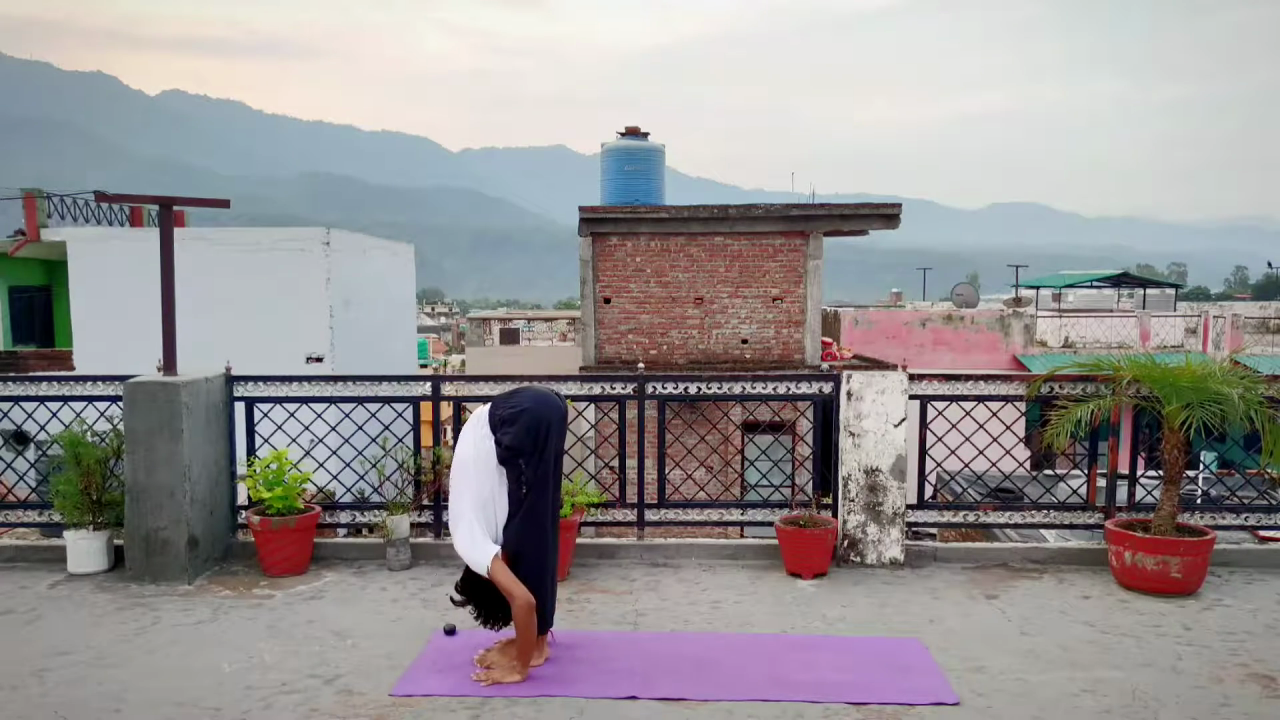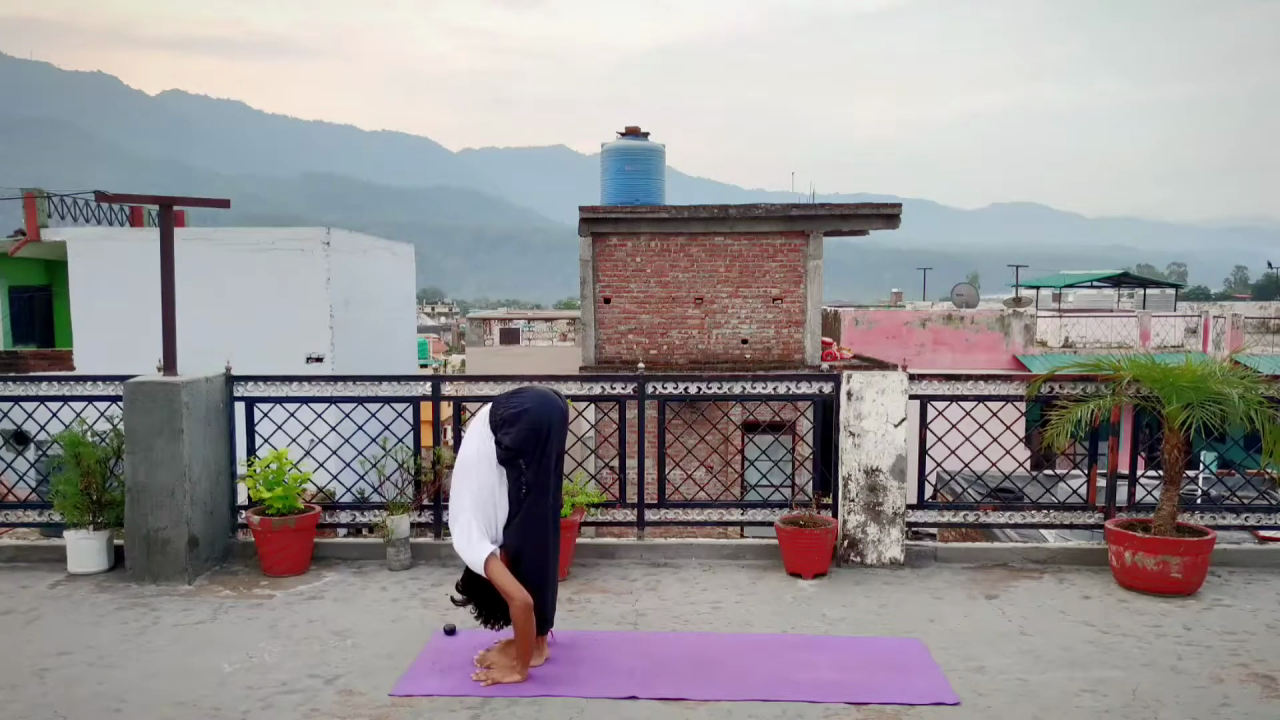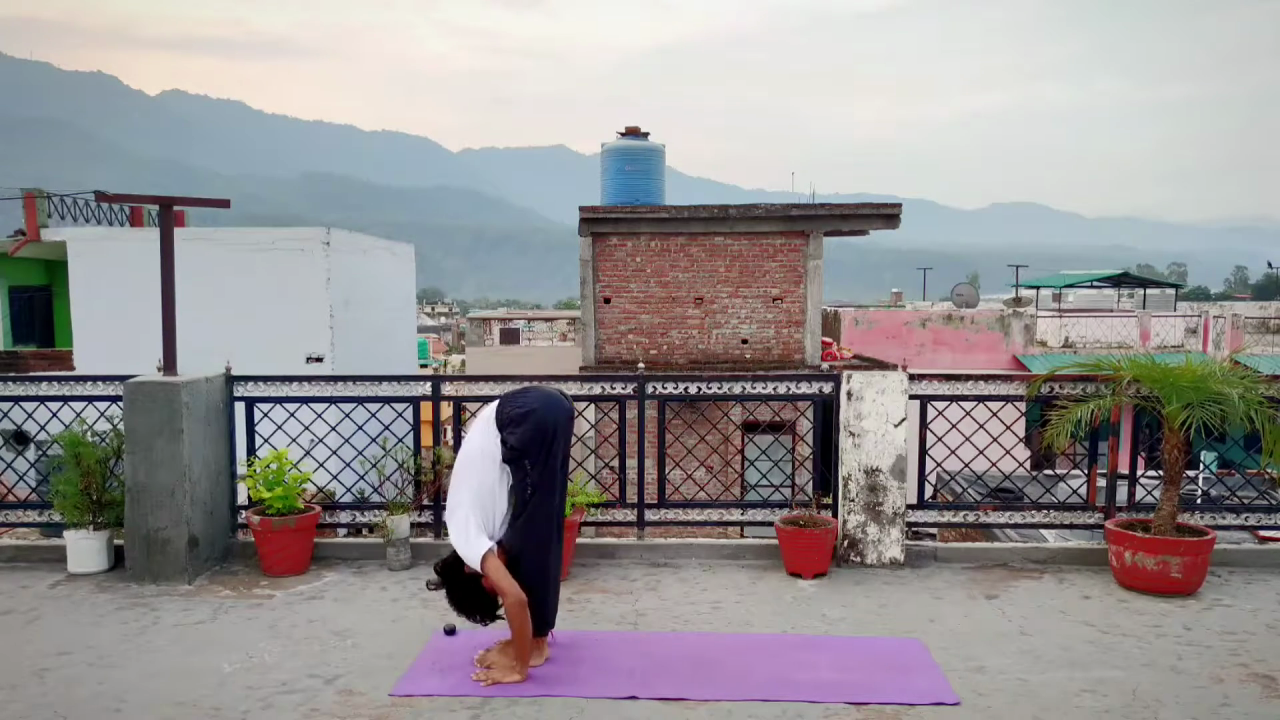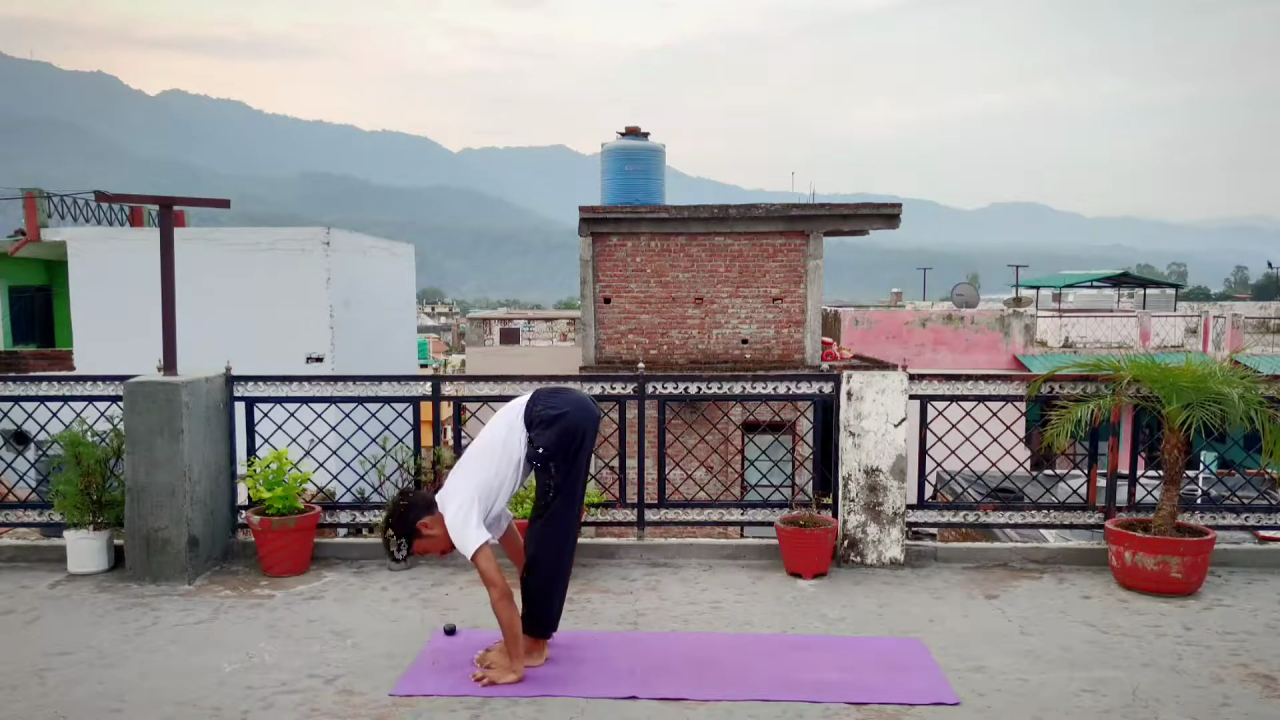
dt=0.3s
person 1, frame 1
left shoulder: (471, 543)
left elbow: (523, 600)
left wrist: (520, 667)
left hip: (526, 417)
right hip: (537, 408)
left knee: (525, 536)
right knee: (534, 534)
left ankle: (533, 647)
right ankle: (536, 640)
person 1, frame 2
left shoulder: (468, 541)
left elbow: (521, 601)
left wrist: (520, 667)
left hip: (528, 417)
right hip: (542, 408)
left knee: (525, 537)
right knee: (536, 533)
left ankle: (534, 647)
right ankle: (533, 640)
person 1, frame 3
left shoulder: (465, 536)
right shoulder: (475, 524)
left elbow: (515, 598)
left wrist: (521, 667)
left hip: (534, 416)
right hip: (548, 406)
left knee: (530, 536)
right knee: (536, 534)
left ankle: (534, 646)
right ankle: (534, 639)
person 1, frame 4
left shoulder: (456, 514)
right shoulder: (465, 501)
left elbow: (499, 590)
right elbow: (520, 554)
left wrist: (514, 664)
left hip: (559, 418)
right hip: (566, 412)
left knee: (548, 537)
right knee: (546, 536)
left ankle: (533, 646)
right ankle: (533, 637)
